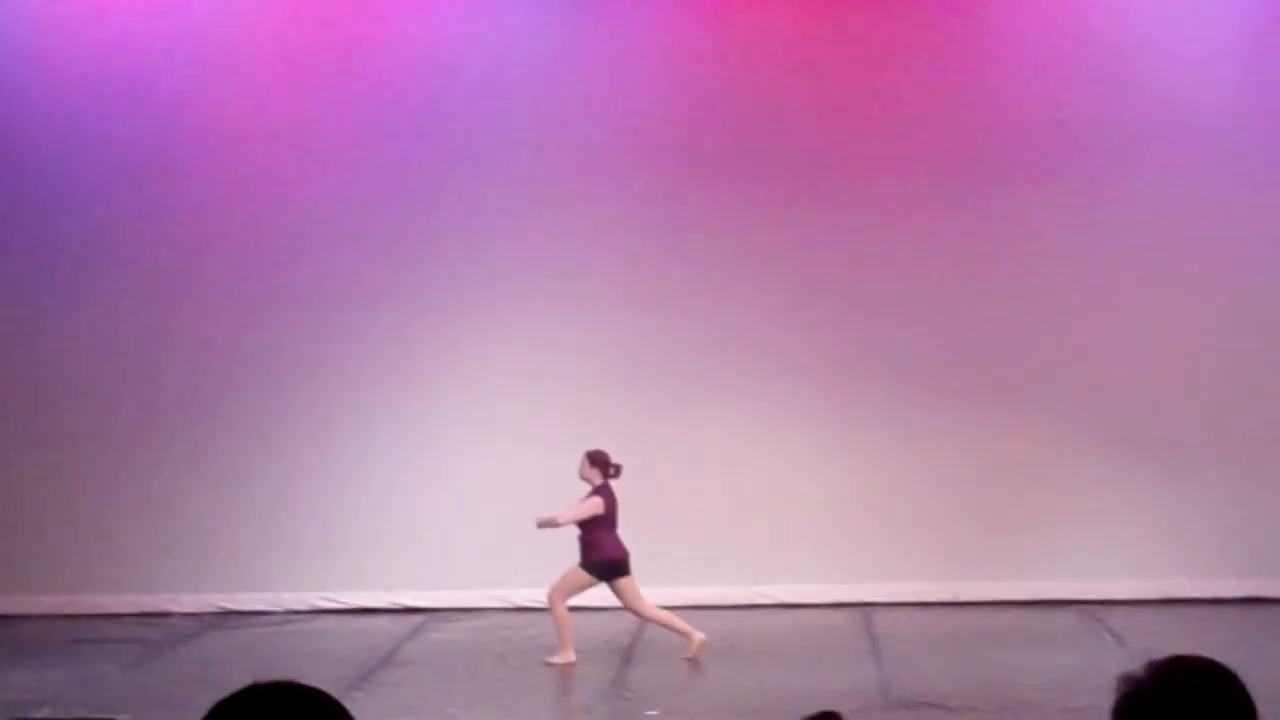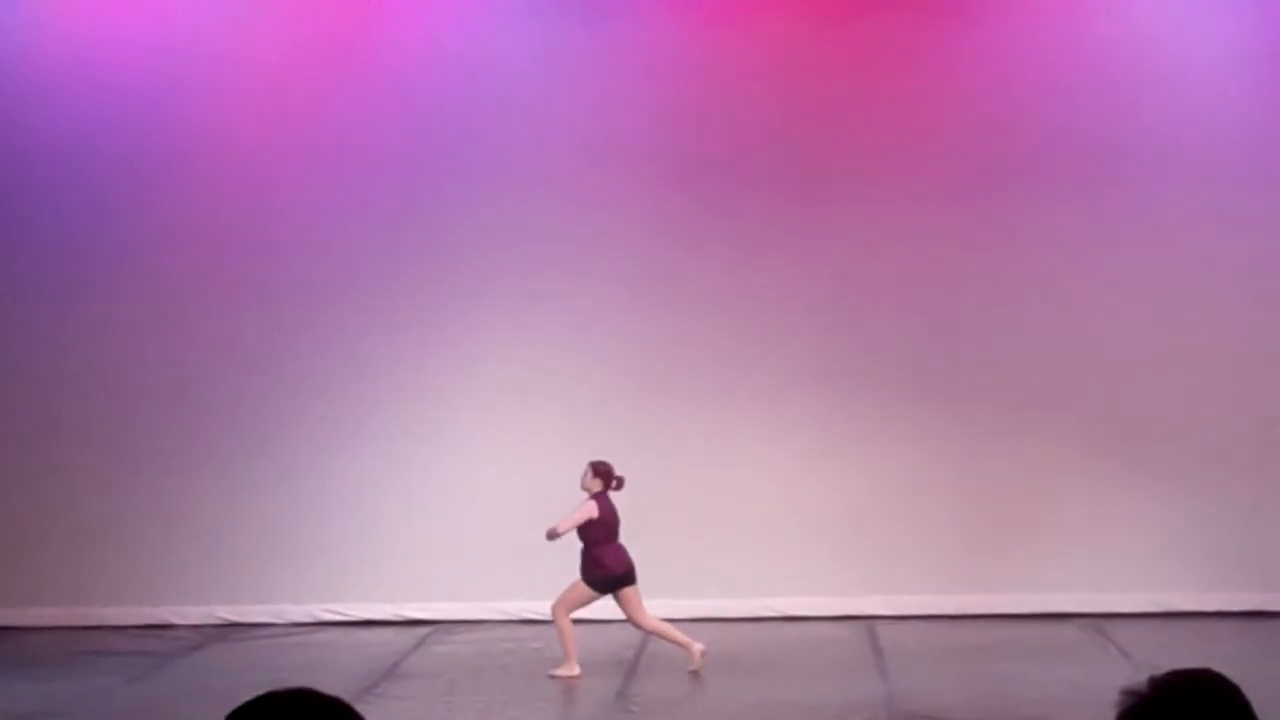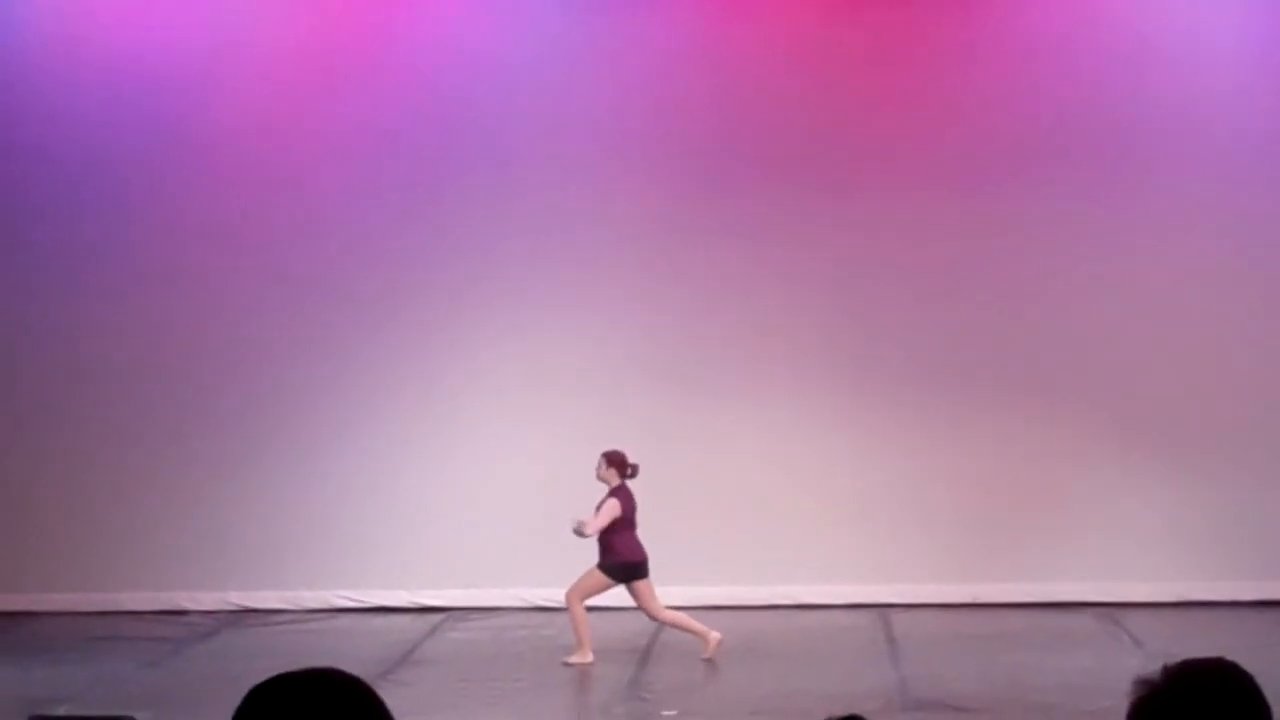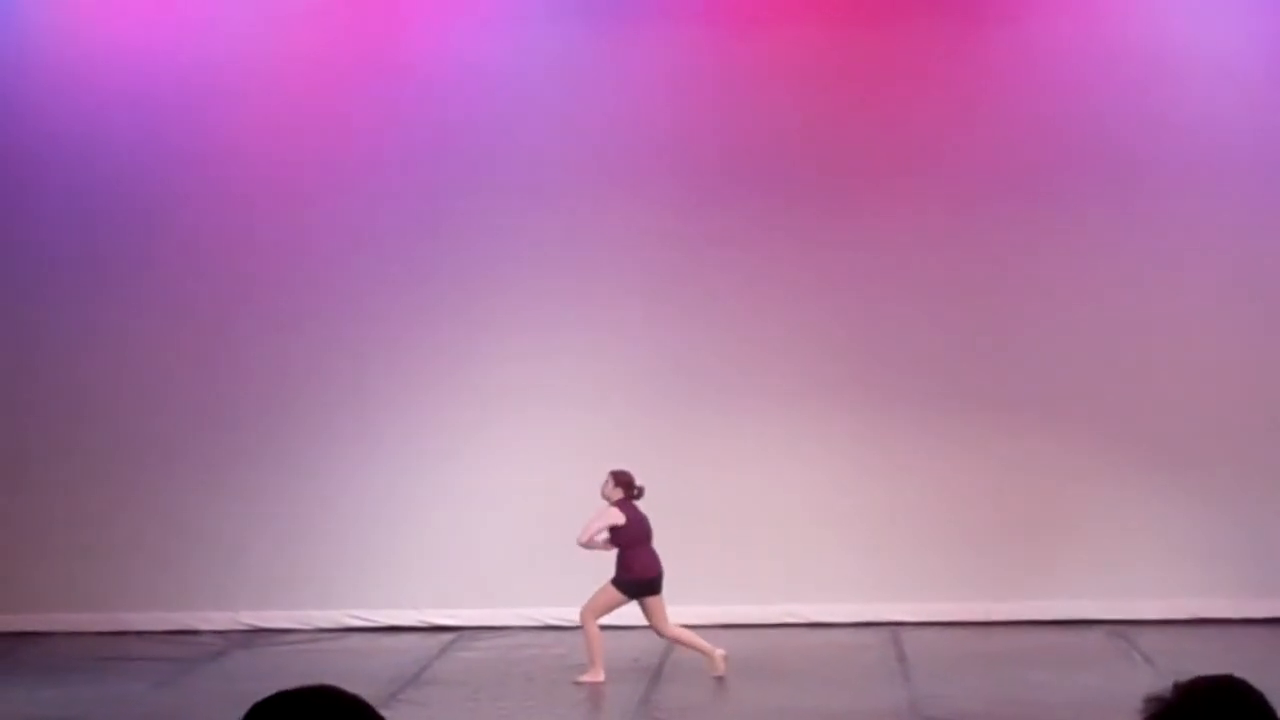
dt=0.5s
person 1, frame 1
left shoulder: (597, 499)
right shoulder: (603, 492)
left elbow: (562, 520)
left wrist: (542, 522)
left hip: (602, 559)
right hip: (614, 557)
left knee: (556, 596)
right knee: (640, 607)
left ankle: (566, 652)
right ankle: (692, 635)
person 1, frame 2
left shoulder: (592, 504)
right shoulder: (604, 502)
left elbow: (560, 528)
left wrist: (551, 534)
left hip: (602, 572)
right hip: (622, 568)
left knee: (559, 609)
right knee: (641, 619)
left ankle: (571, 666)
right ankle: (692, 646)
person 1, frame 3
left shoulder: (614, 500)
right shoulder: (623, 493)
left elbow: (590, 531)
left wrist: (578, 527)
right wrist: (585, 525)
left hip: (619, 561)
right hip: (634, 559)
left knee: (573, 596)
right knee: (656, 612)
left ankle: (584, 653)
right ankle: (708, 635)
person 1, frame 4
left shoulder: (613, 511)
right shoulder: (629, 509)
left elbow: (583, 539)
left wrist: (597, 542)
right wrist: (603, 541)
left hip: (634, 576)
right hip: (650, 573)
left knee: (588, 614)
right knee: (663, 627)
left ankle: (596, 672)
right ankle: (713, 653)
